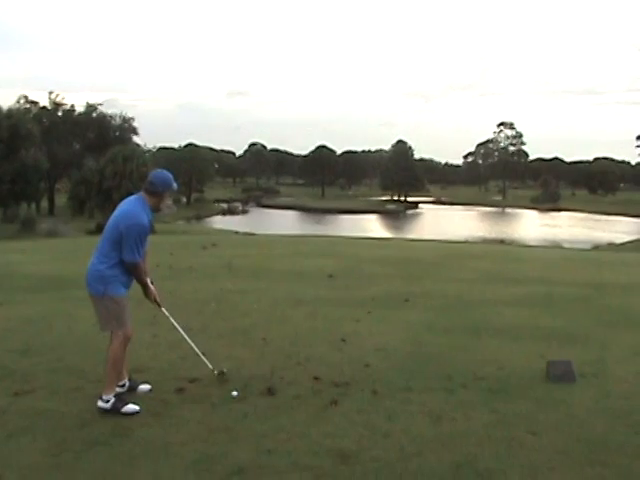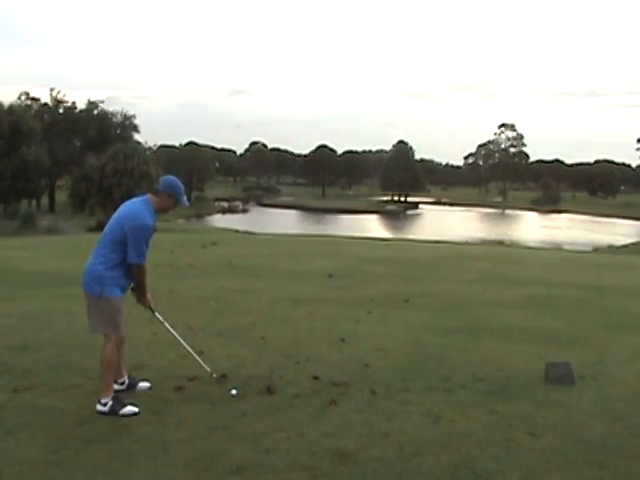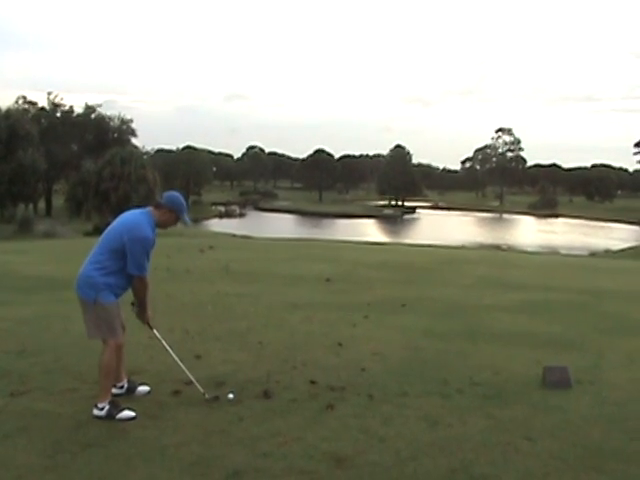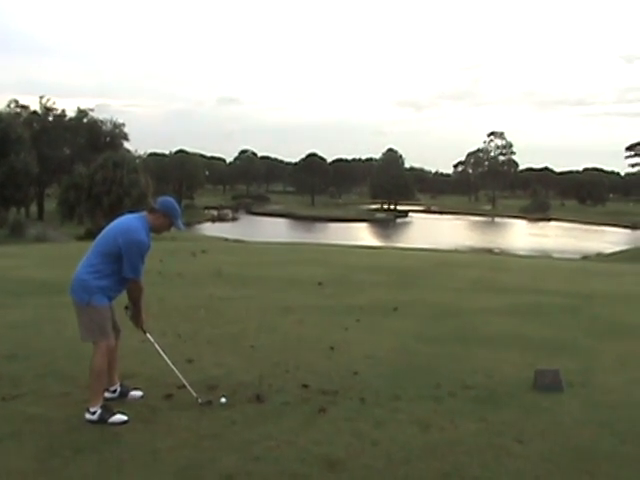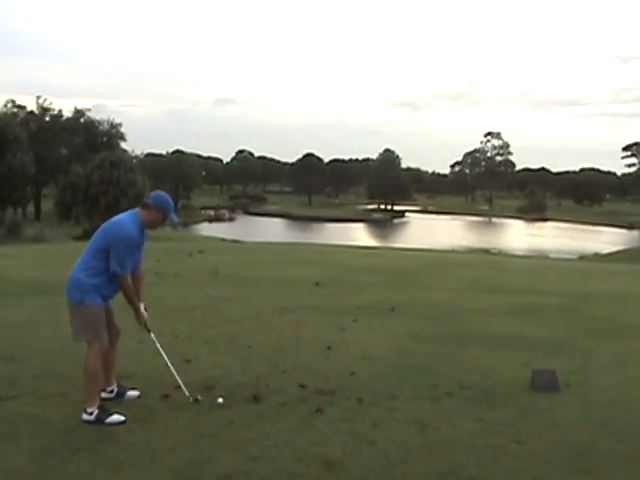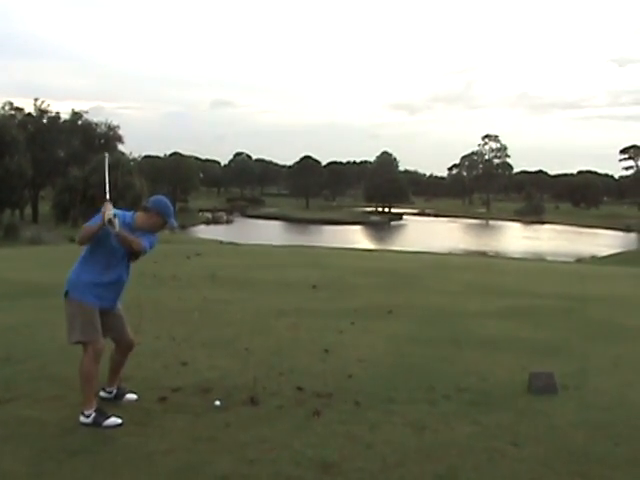
dt=0.4s
person 1, frame 1
left shoulder: (135, 203)
right shoulder: (137, 218)
right elbow: (132, 262)
left wrist: (147, 279)
right wrist: (146, 288)
left hip: (110, 276)
right hip: (107, 279)
left knee: (121, 332)
right knee: (123, 333)
left ankle: (122, 381)
right ankle: (108, 396)
person 1, frame 2
left shoulder: (137, 205)
right shoulder: (142, 220)
right elbow: (137, 264)
left wrist: (140, 289)
right wrist: (143, 293)
left hip: (108, 277)
right hip: (105, 281)
left knee: (119, 331)
right knee: (114, 336)
left ankle: (121, 379)
right ankle: (106, 399)
person 1, frame 3
left shoulder: (137, 216)
right shoulder: (143, 232)
right elbow: (139, 278)
left wrist: (141, 304)
right wrist: (143, 309)
left hip: (99, 283)
right hip: (98, 287)
left knee: (118, 334)
right knee: (114, 341)
left ankle: (121, 383)
right ankle: (103, 404)
person 1, frame 4
left shoulder: (132, 220)
right shoulder: (137, 237)
right elbow: (134, 281)
left wrist: (133, 307)
right wrist: (138, 312)
left hip: (95, 286)
right hip: (91, 290)
left knee: (113, 335)
right knee: (104, 344)
left ankle: (113, 387)
right ankle: (95, 408)
person 1, frame 5
left shoulder: (134, 225)
right shoulder: (126, 231)
left elbow: (137, 270)
right elbow: (122, 277)
left wrist: (140, 303)
right wrist: (137, 310)
left hip: (96, 289)
right hip: (86, 290)
left knee: (112, 335)
right knee: (98, 345)
left ankle: (110, 387)
right ankle: (92, 409)
person 1, frame 6
left shoulder: (148, 236)
right shoulder: (112, 215)
left elbow: (137, 249)
right elbow: (81, 238)
left wrist: (118, 229)
right wrist: (104, 223)
left hip: (108, 298)
right hip: (82, 292)
left knee: (126, 342)
right knee: (94, 348)
left ankle: (111, 388)
right ankle: (89, 411)
